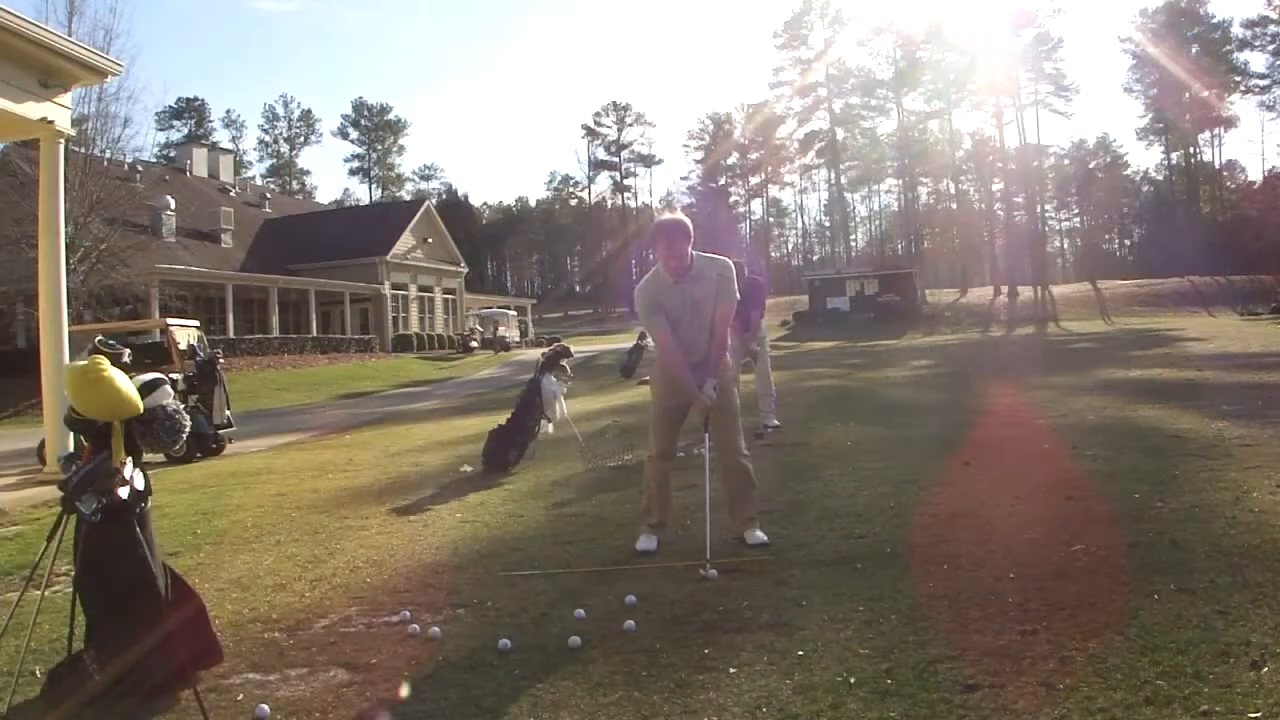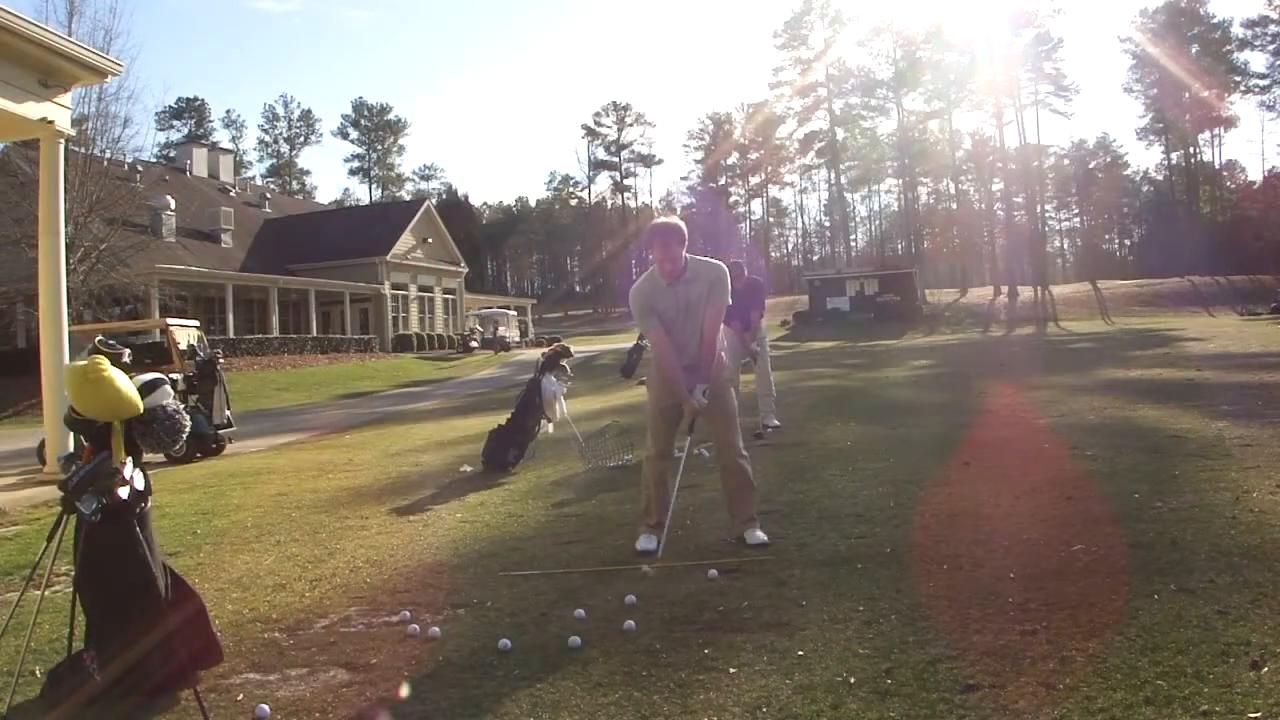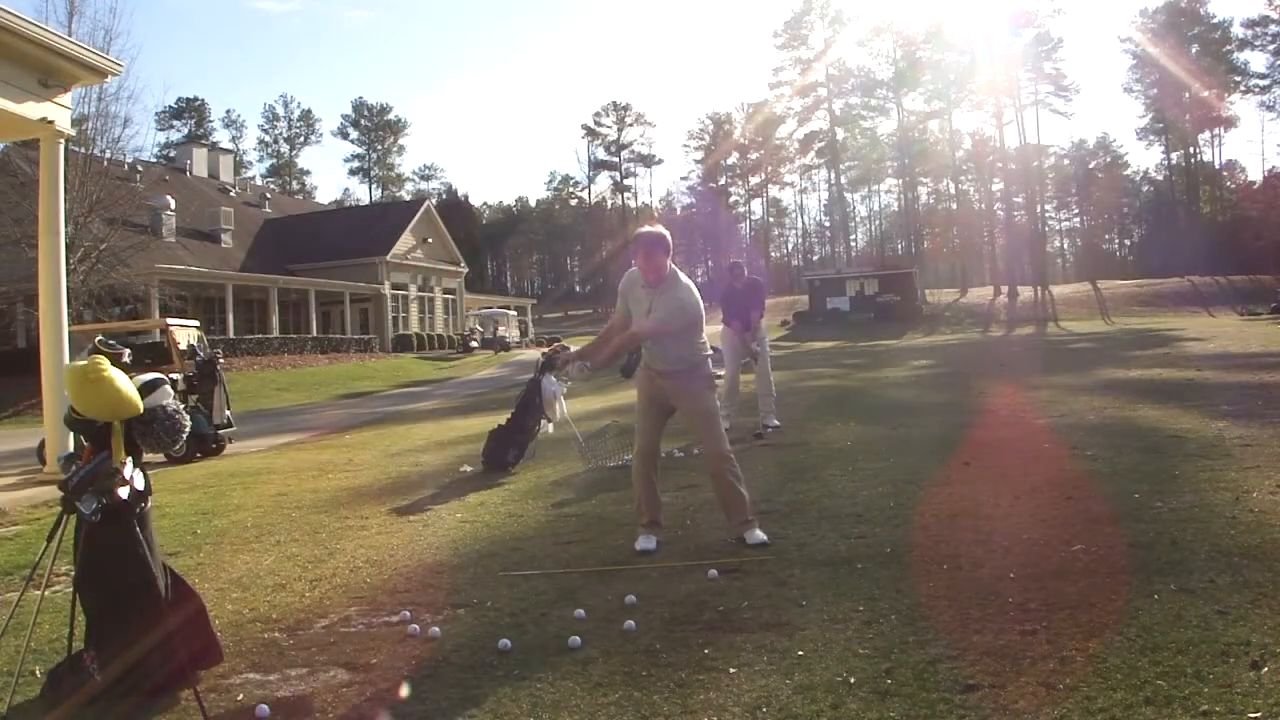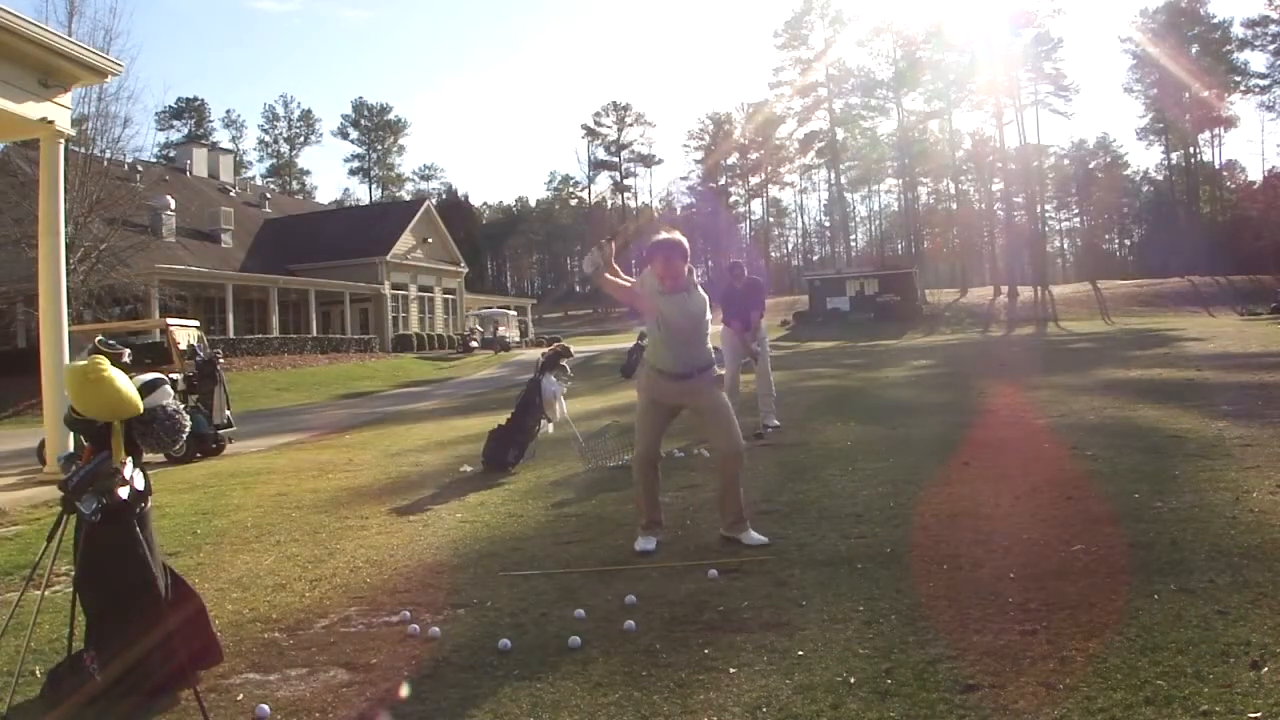
dt=0.4s
person 1, frame 1
left shoulder: (721, 270)
right shoulder: (647, 291)
left elbow: (721, 330)
right elbow: (668, 349)
left wrist: (712, 380)
right wrist: (694, 396)
left hip: (716, 368)
right hip: (671, 373)
left knee: (733, 450)
right knee: (660, 453)
left ankle: (746, 523)
right ankle: (651, 527)
person 1, frame 2
left shoulder: (715, 274)
right shoulder: (641, 292)
left elbow: (711, 334)
right elbow: (661, 349)
left wrist: (701, 386)
right wrist: (685, 396)
left hip: (709, 368)
right hip: (666, 373)
left knee: (731, 449)
right knee: (657, 452)
left ankle: (746, 522)
right ankle: (651, 527)
person 1, frame 3
left shoulder: (682, 298)
right shoulder: (631, 280)
left elbow: (632, 337)
right elbow: (615, 327)
left wrist: (590, 363)
right wrist: (582, 353)
left hip: (691, 377)
right hip: (653, 374)
left knee: (718, 451)
right knee: (644, 453)
left ankle: (745, 522)
right ankle: (649, 527)
person 1, frame 4
left shoulder: (691, 306)
right shoulder: (654, 274)
left elbow: (634, 297)
right elbow: (634, 287)
left wrist: (600, 272)
right wrist: (608, 263)
left hip: (698, 381)
right hip: (656, 378)
left knee: (730, 449)
right knee: (643, 455)
left ankle: (735, 523)
right ankle: (649, 527)
